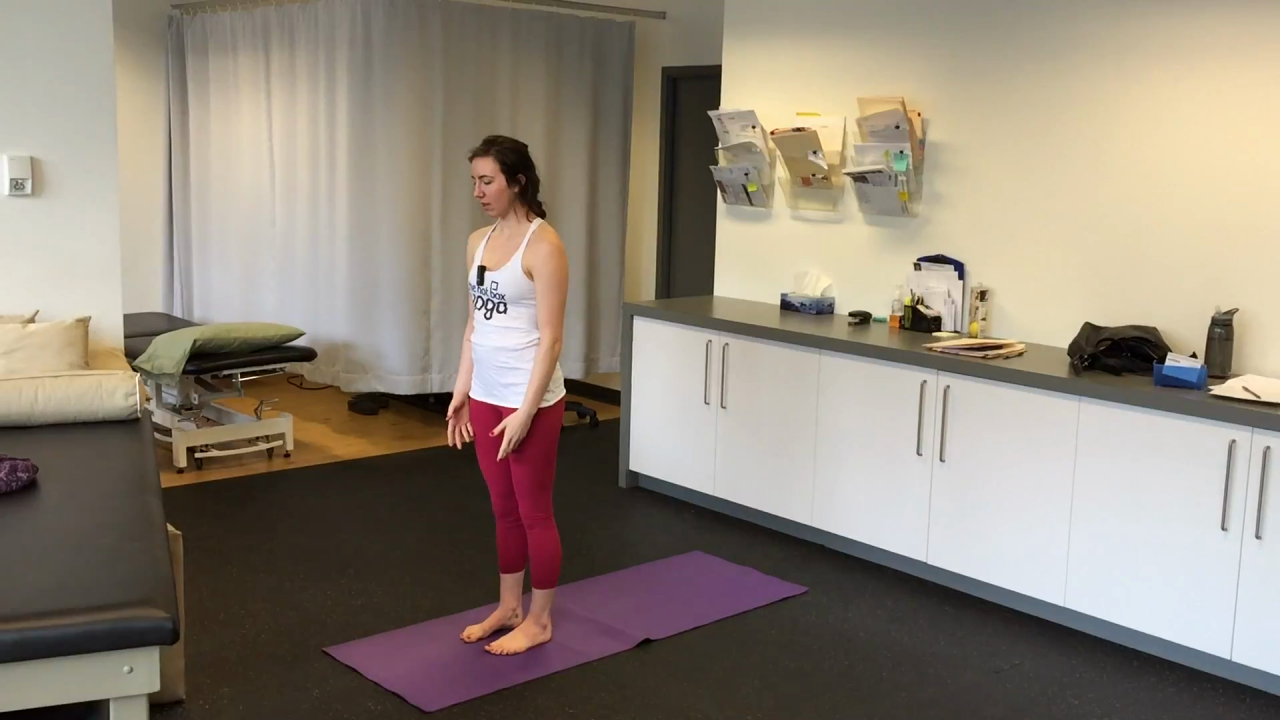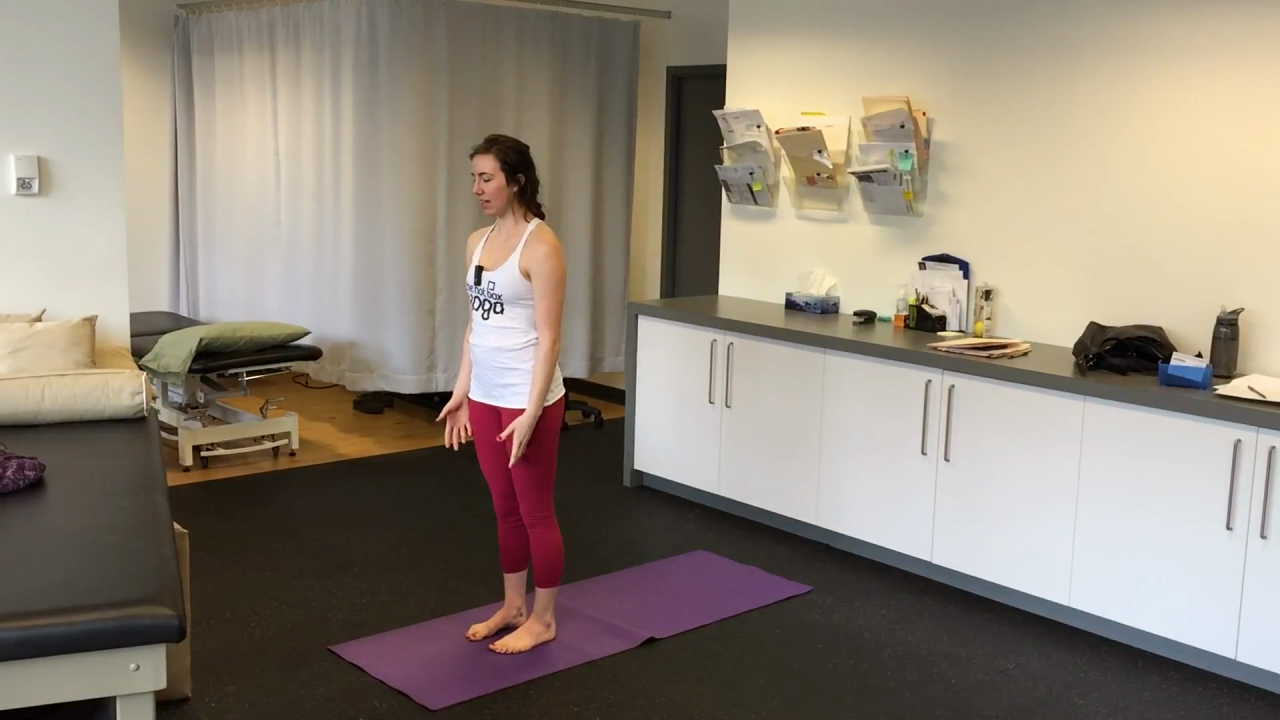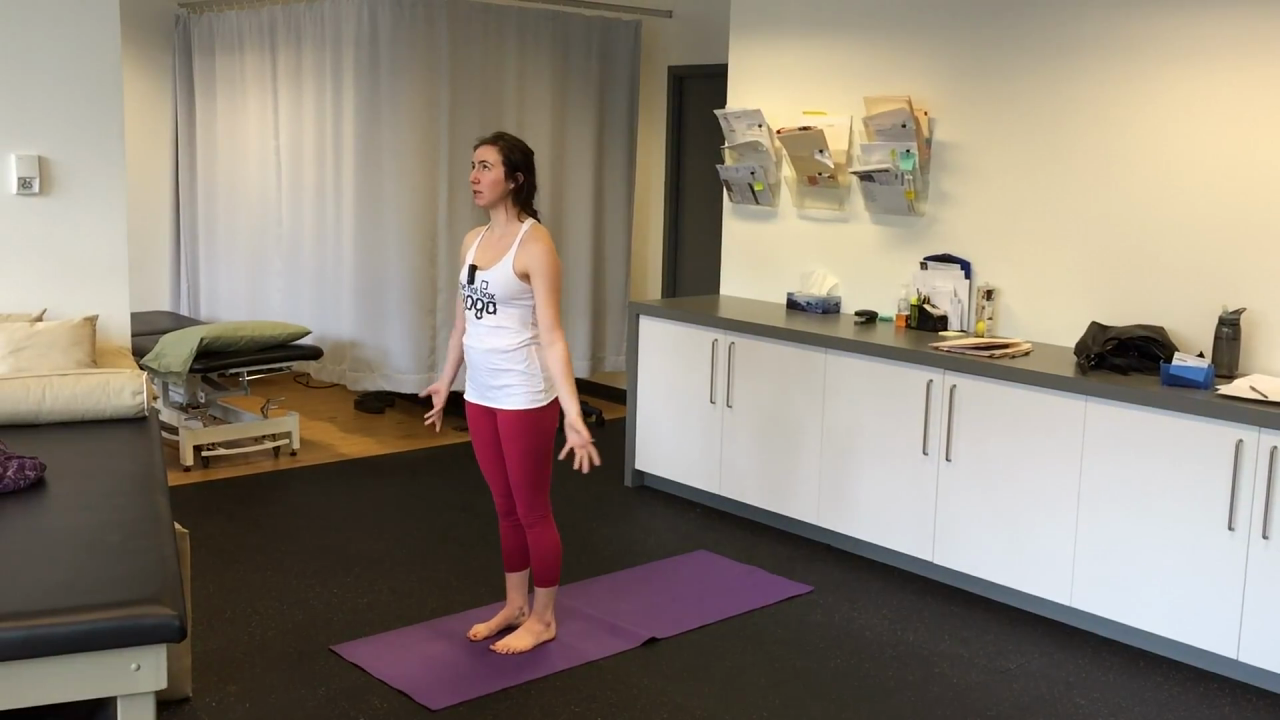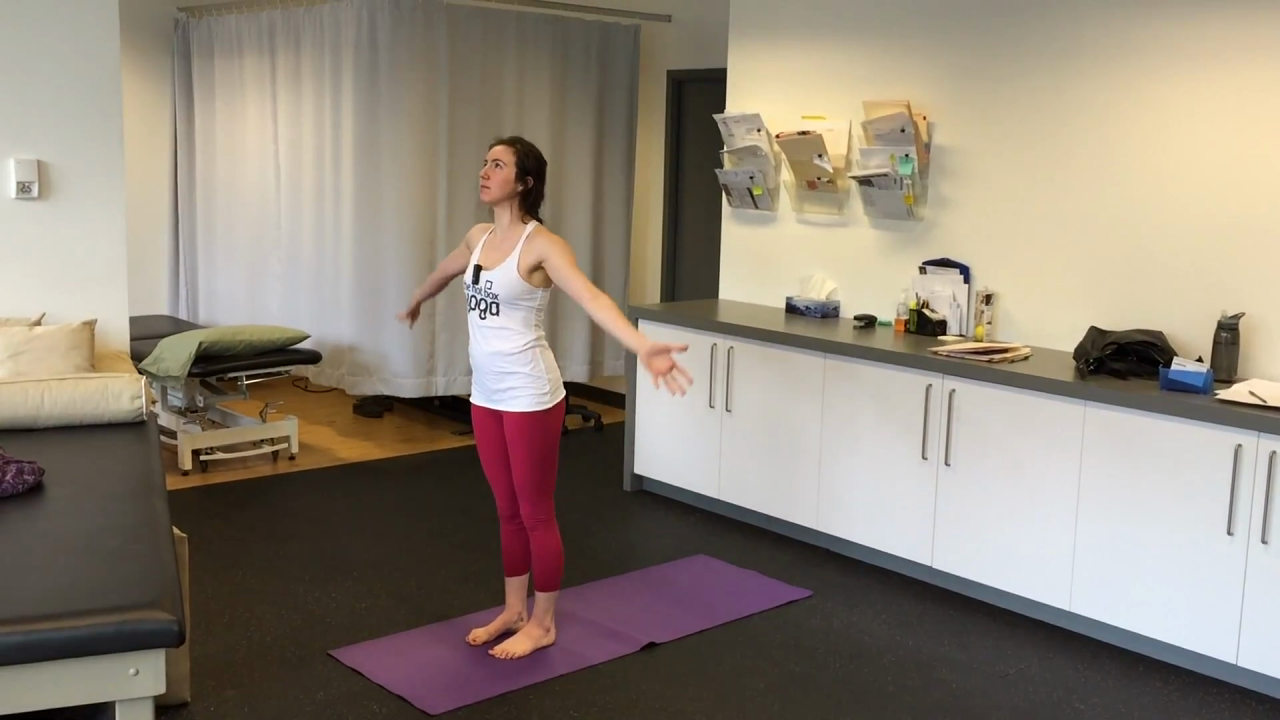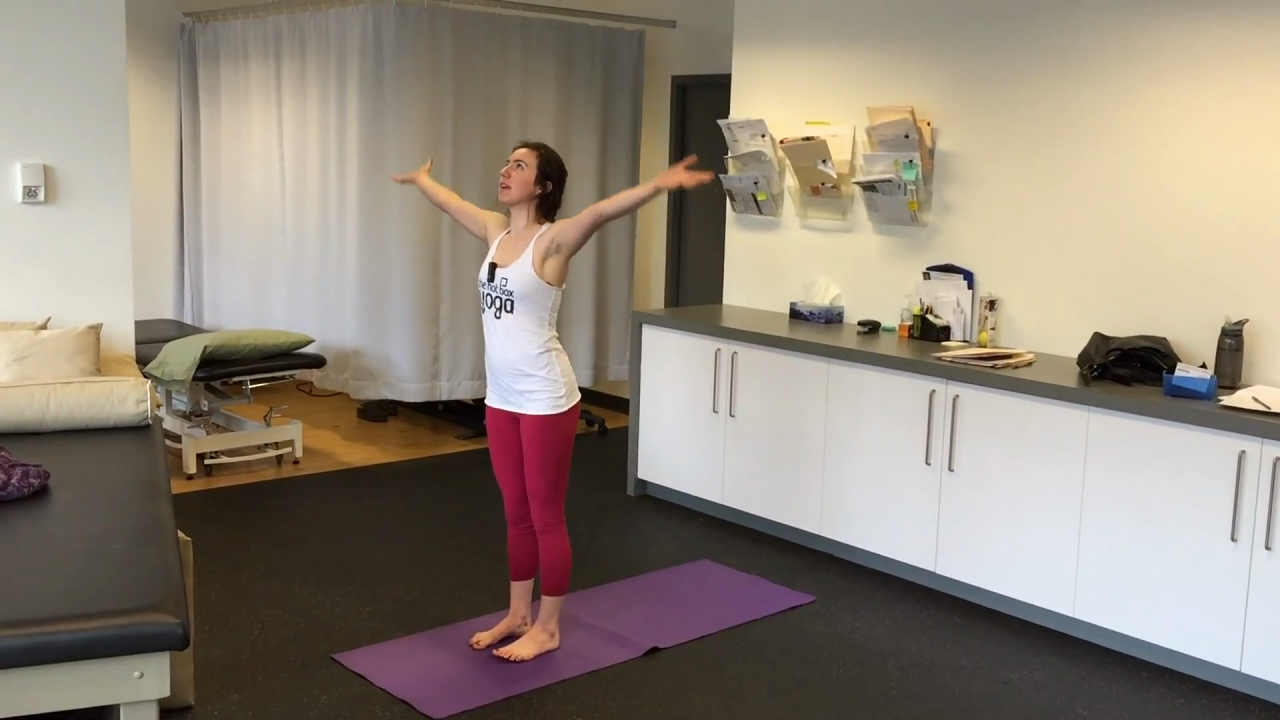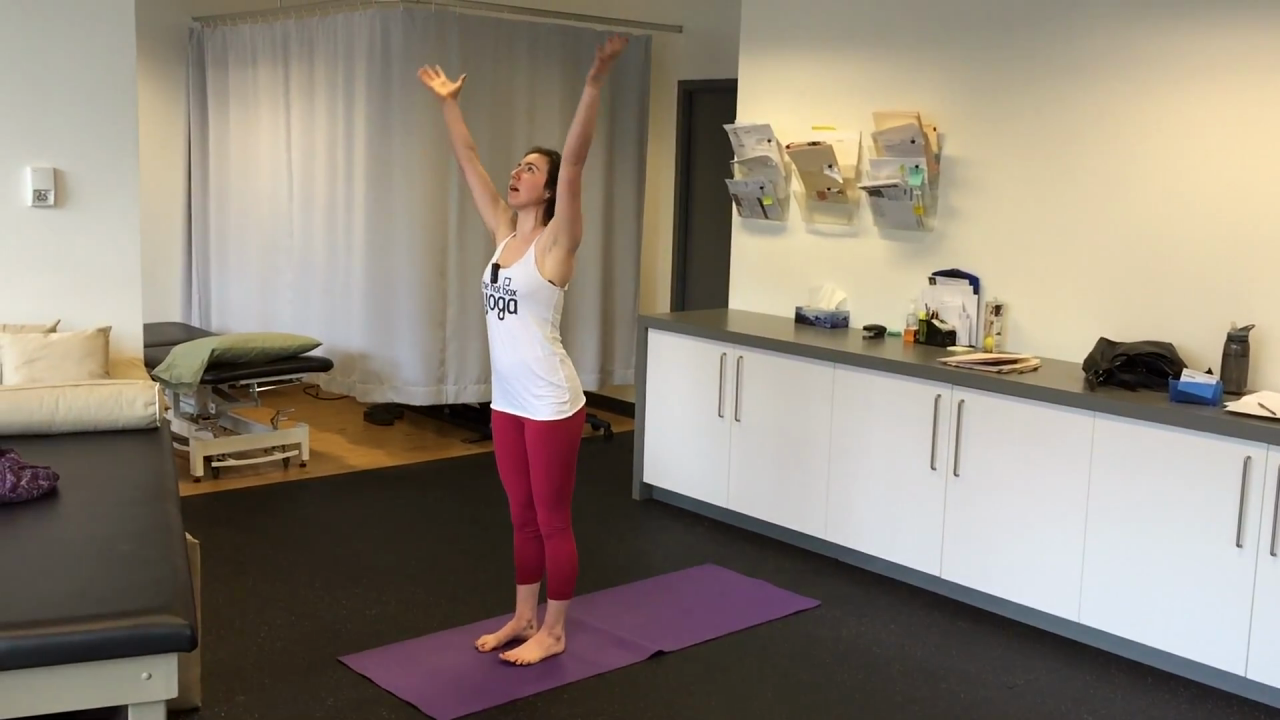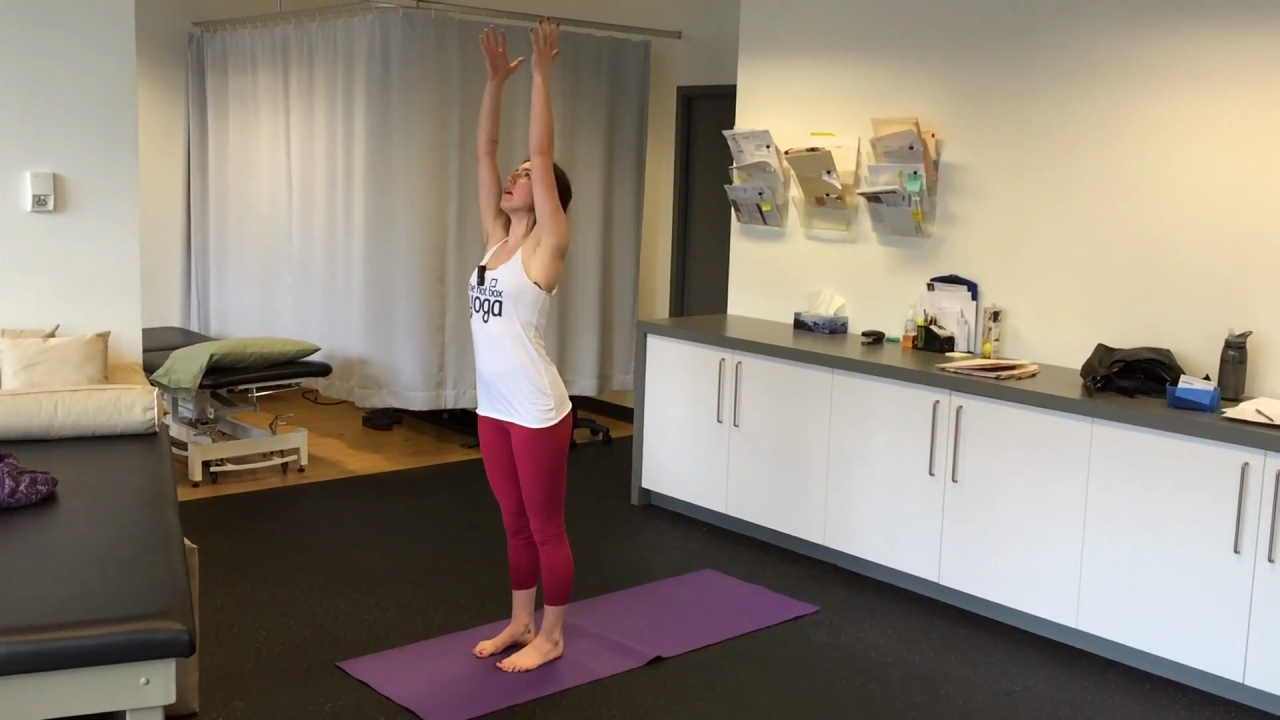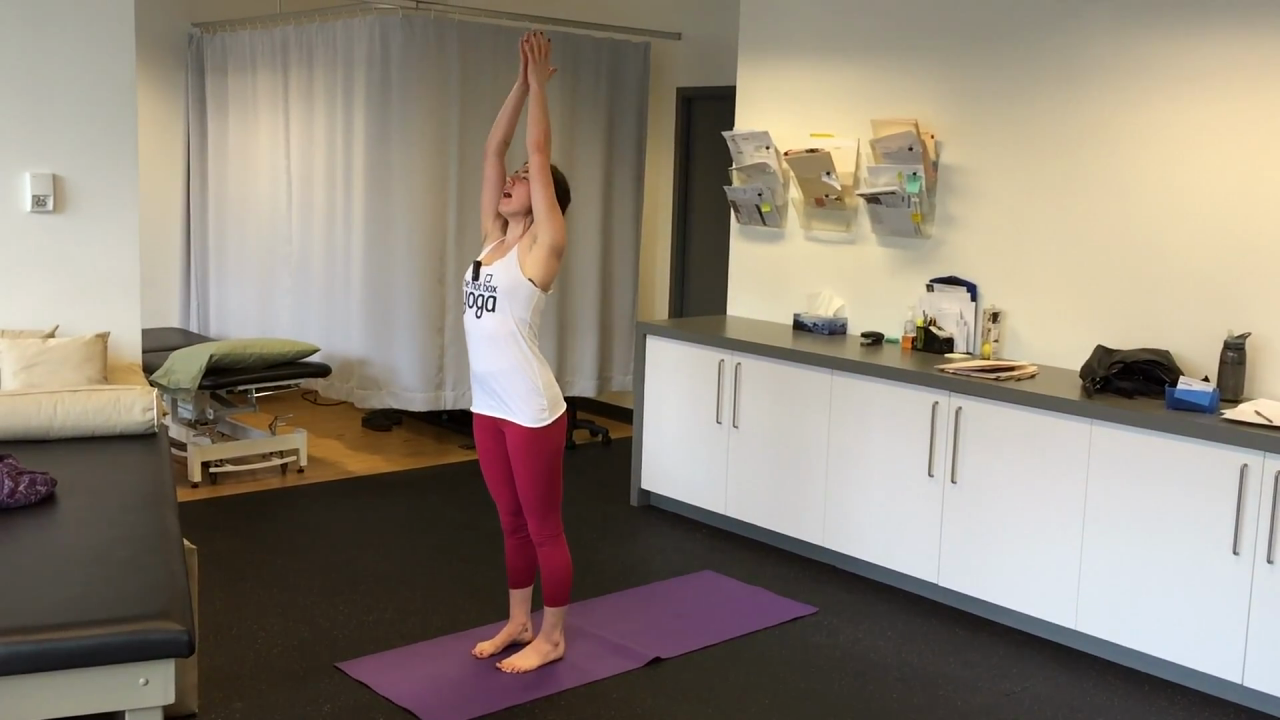
dt=0.4s
person 1, frame 1
left shoulder: (543, 245)
right shoulder: (478, 241)
left elbow: (550, 337)
left wrist: (526, 411)
right wrist: (462, 390)
left hip: (530, 397)
right hip: (486, 395)
left knee: (534, 513)
right knee: (503, 510)
left ankle: (539, 621)
right ankle: (508, 608)
person 1, frame 2
left shoulder: (542, 245)
right shoulder: (478, 242)
left elbow: (548, 337)
left wrist: (532, 413)
right wrist: (462, 391)
left hip: (526, 397)
right hip: (487, 395)
left knee: (535, 512)
right knee: (505, 509)
left ankle: (543, 619)
right ankle: (513, 606)
person 1, frame 3
left shoulder: (534, 244)
right shoulder: (473, 240)
left elbow: (551, 335)
left wrist: (573, 414)
right wrist: (445, 380)
left hip: (523, 397)
right hip: (481, 394)
left knee: (533, 512)
right knee: (505, 509)
left ankle: (543, 619)
right ankle: (514, 606)
person 1, frame 4
left shoulder: (540, 244)
right shoulder: (478, 237)
left elbow: (594, 299)
right elbow: (446, 270)
left wrist: (642, 348)
right wrist: (417, 300)
left hip: (529, 397)
right hip: (486, 395)
left knee: (536, 514)
right knee: (507, 511)
left ankle: (543, 623)
right ankle: (514, 611)
person 1, frame 5
left shoulder: (553, 242)
right shoulder: (497, 232)
left elbow: (600, 212)
right elbow: (453, 204)
left wrist: (655, 186)
right wrist: (419, 178)
left hip: (545, 400)
right hip: (501, 398)
left knee: (545, 518)
right knee: (515, 513)
left ankle: (548, 628)
right ankle: (518, 614)
person 1, frame 6
left shoulder: (558, 241)
right shoulder: (505, 234)
left elbow: (574, 162)
right elbow: (468, 161)
left wrist: (594, 84)
right wrist: (447, 100)
left hip: (550, 406)
right hip: (507, 402)
left knee: (553, 523)
right knee: (523, 519)
left ankle: (553, 632)
right ankle: (523, 618)
person 1, frame 7
left shoulder: (547, 244)
right shoulder: (497, 237)
left elbow: (542, 152)
right elbow: (484, 150)
left wrist: (541, 75)
right wrist: (494, 79)
left hip: (537, 412)
right hip: (494, 408)
left knee: (545, 529)
right knee: (515, 525)
left ankle: (551, 637)
right ankle: (520, 623)
person 1, frame 8
left shoulder: (544, 245)
right shoulder: (493, 237)
left elbow: (538, 152)
right elbow: (495, 150)
left wrist: (540, 84)
right wrist: (521, 83)
left hip: (531, 410)
right hip: (489, 407)
left knee: (543, 528)
right knee: (512, 524)
left ankle: (552, 637)
right ankle: (518, 623)
